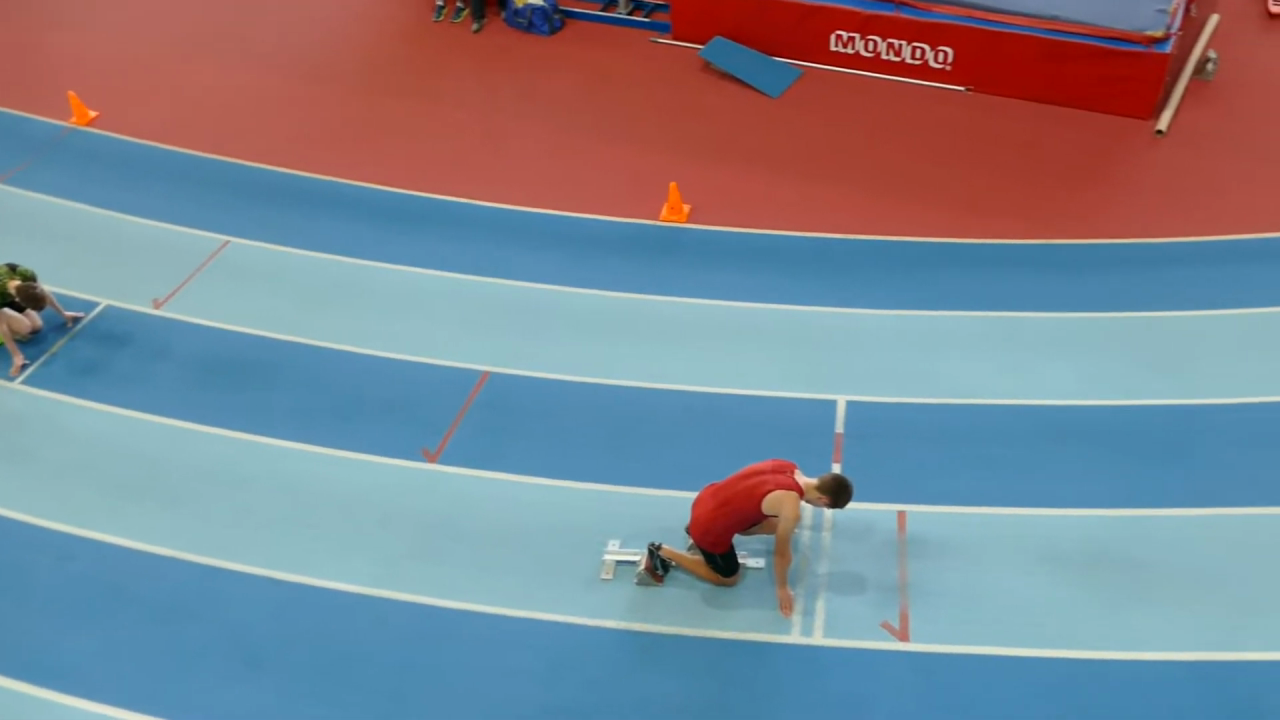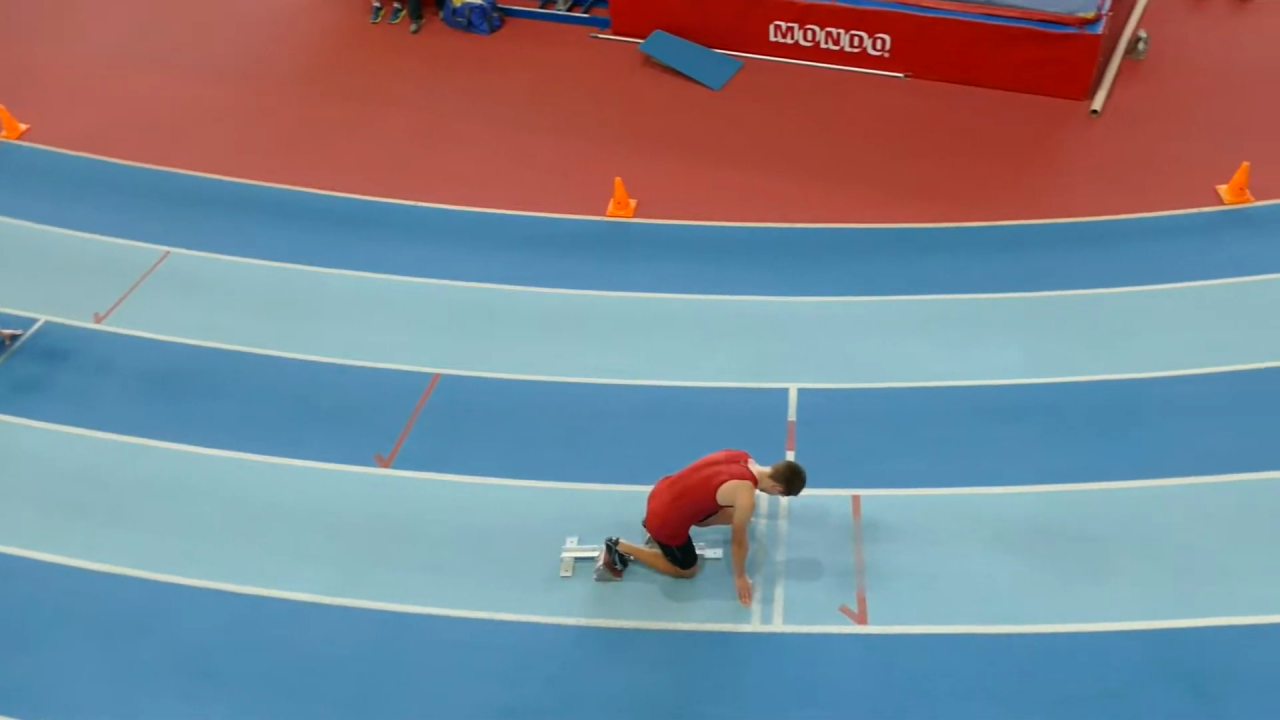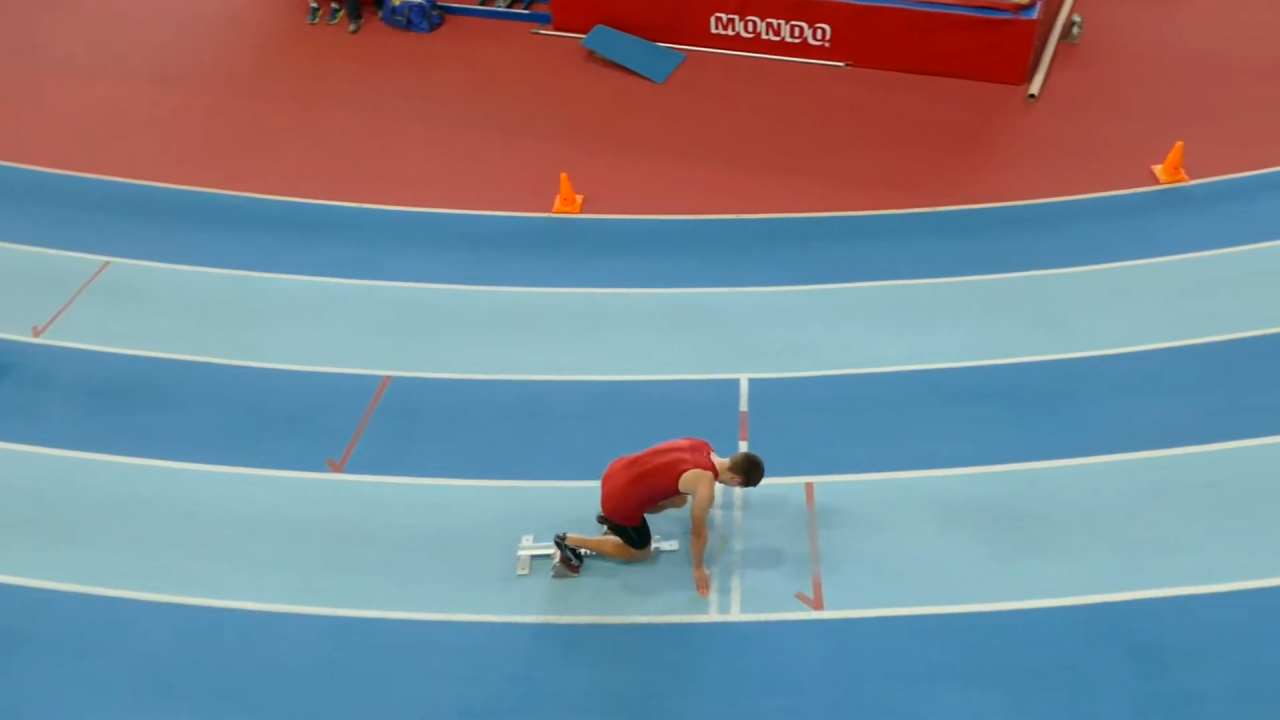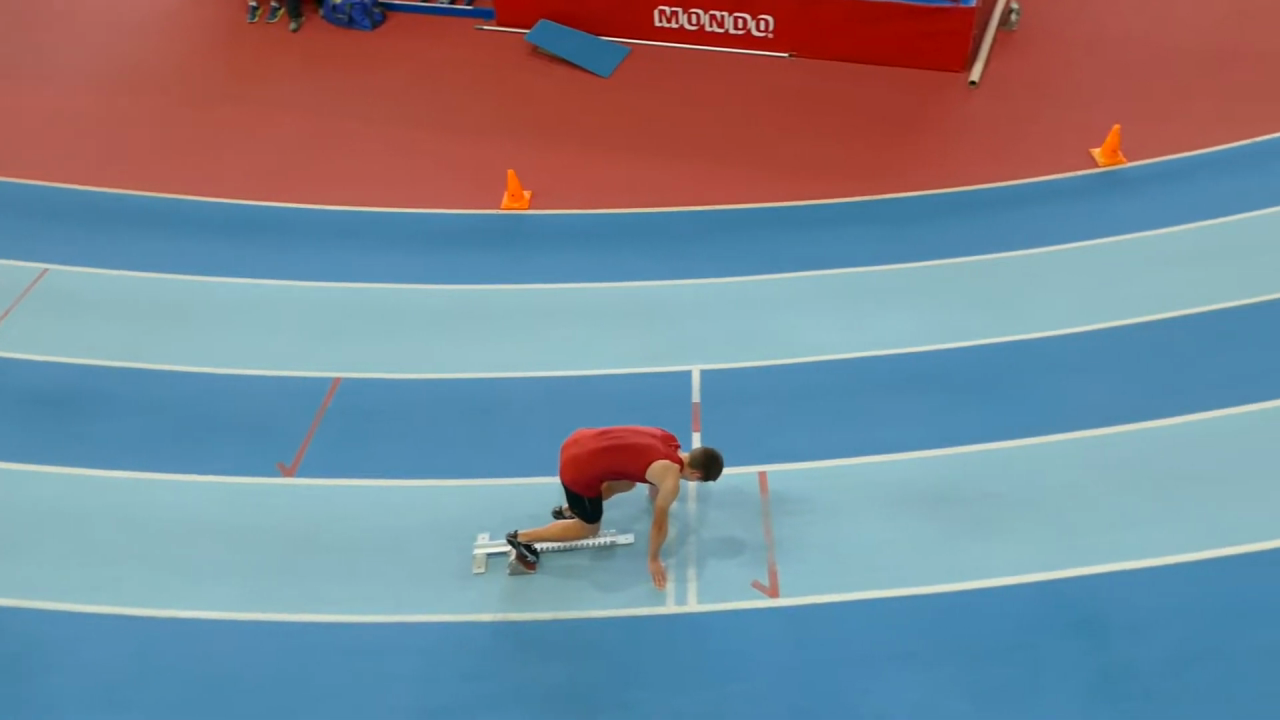
dt=0.4s
person 1, frame 1
left shoulder: (791, 468)
right shoulder: (791, 508)
right elbow: (781, 553)
left wrist: (784, 527)
right wrist: (782, 588)
left hip: (707, 498)
right hip: (709, 527)
left knee: (772, 525)
right knee: (729, 578)
right ankle: (662, 553)
person 1, frame 2
left shoulder: (744, 458)
right shoulder: (746, 497)
right elbow: (739, 542)
left wrist: (741, 517)
right wrist: (740, 577)
left hip: (663, 492)
right hip: (665, 520)
left knee: (729, 516)
right knee: (688, 570)
right ankle: (619, 547)
person 1, frame 3
left shoulder: (704, 448)
right shoulder: (705, 488)
right elbow: (698, 532)
left wrist: (699, 506)
right wrist: (698, 568)
left hip: (618, 469)
right hip: (619, 497)
right knee: (640, 552)
left ankle: (612, 516)
right ankle: (568, 541)
person 1, frame 4
left shoulder: (670, 442)
right shoulder: (671, 480)
right elbow: (659, 524)
left wrist: (655, 494)
right wrist: (653, 560)
left hip: (579, 441)
right hip: (578, 468)
right knee: (590, 527)
left ankle: (567, 510)
right ankle: (521, 538)
